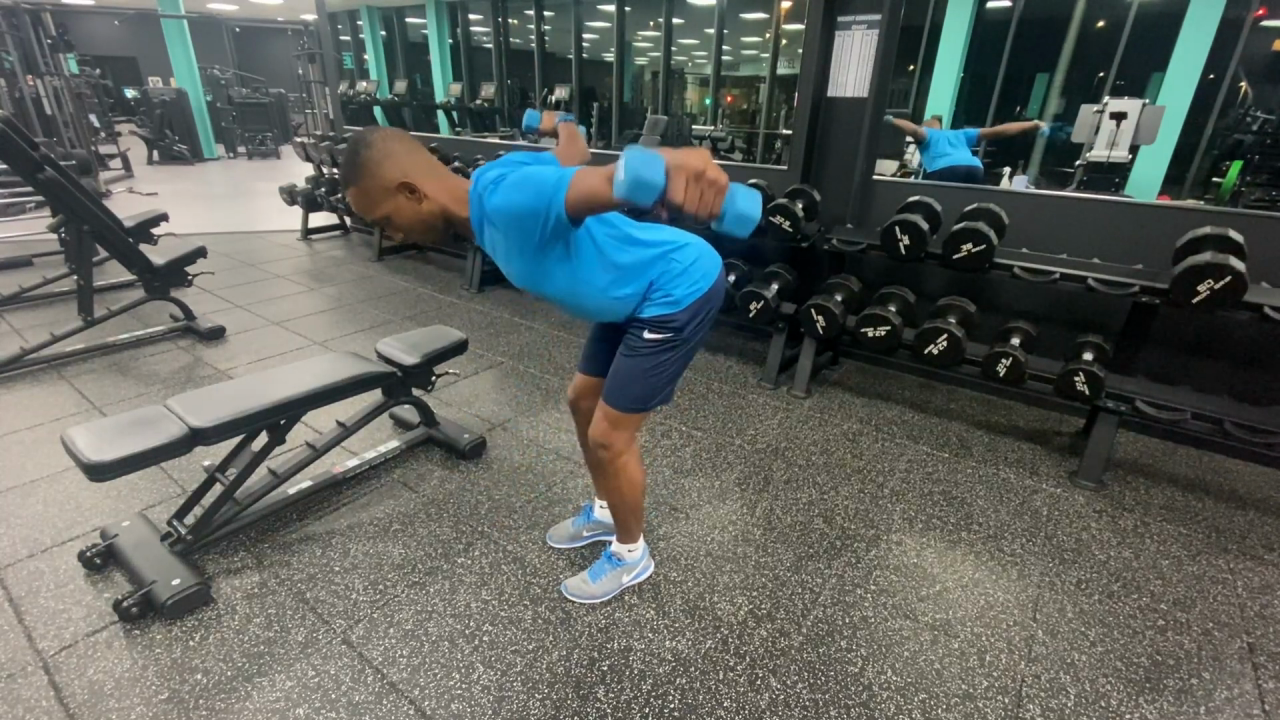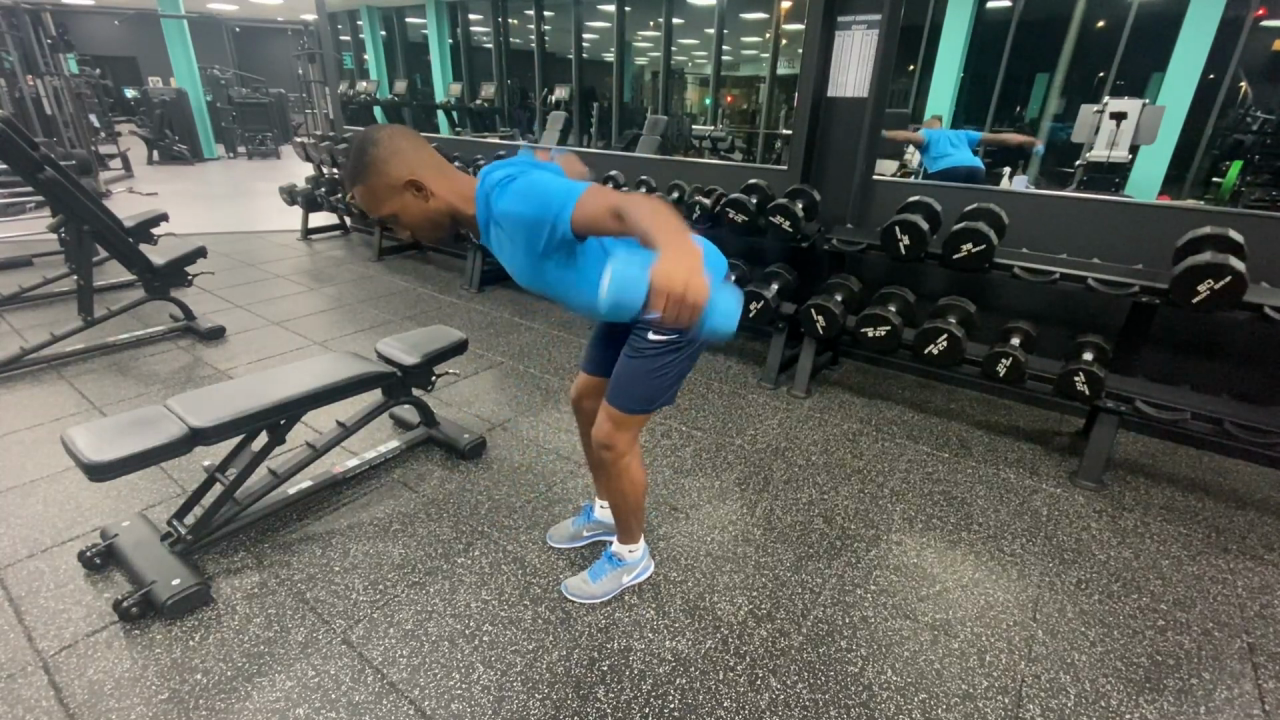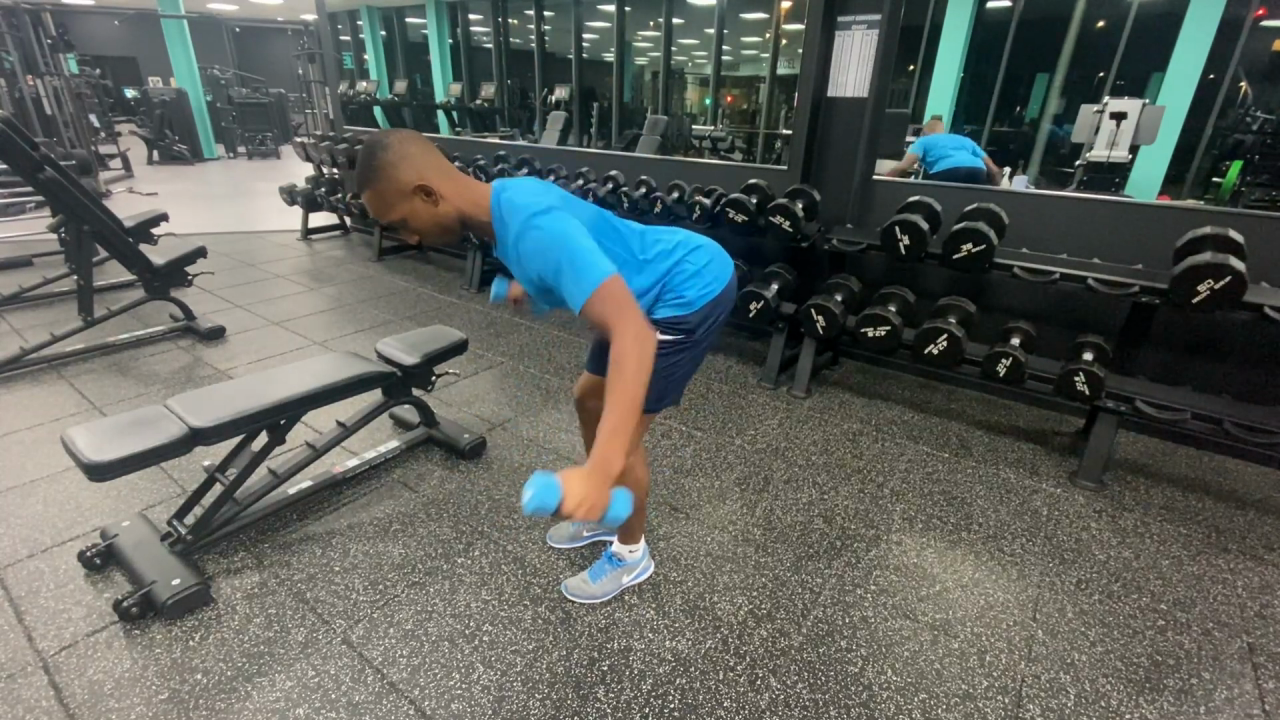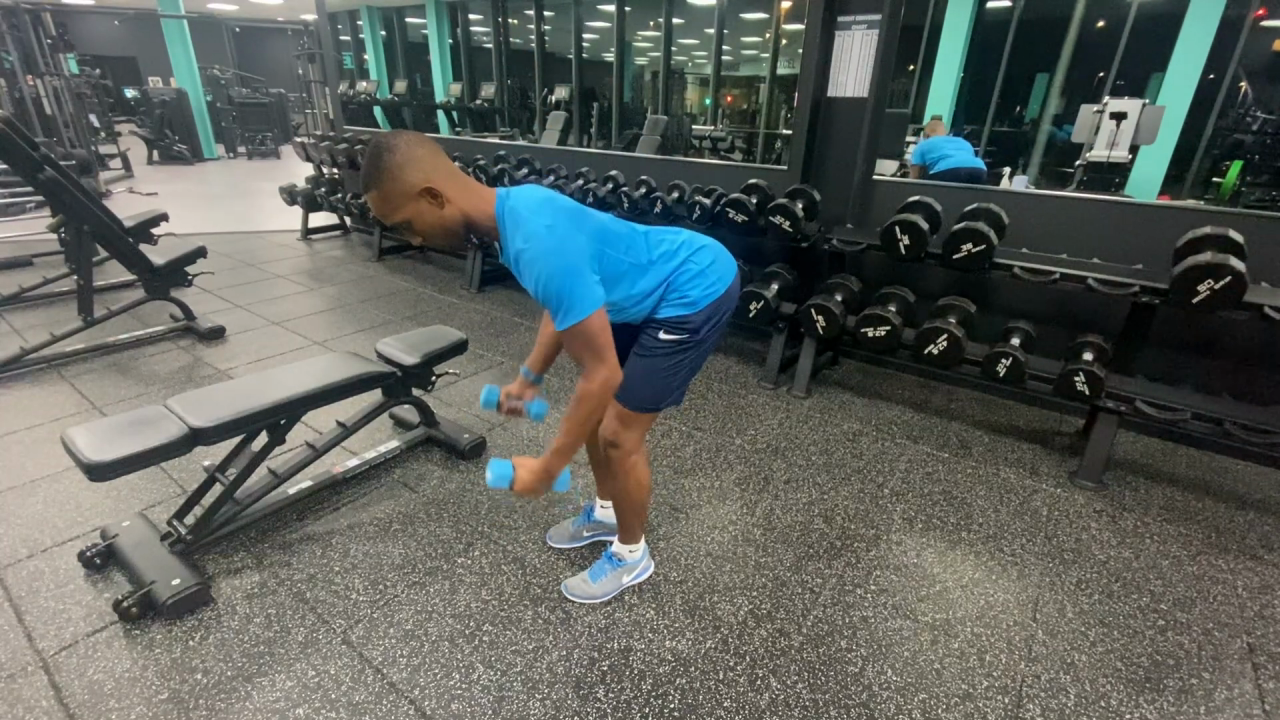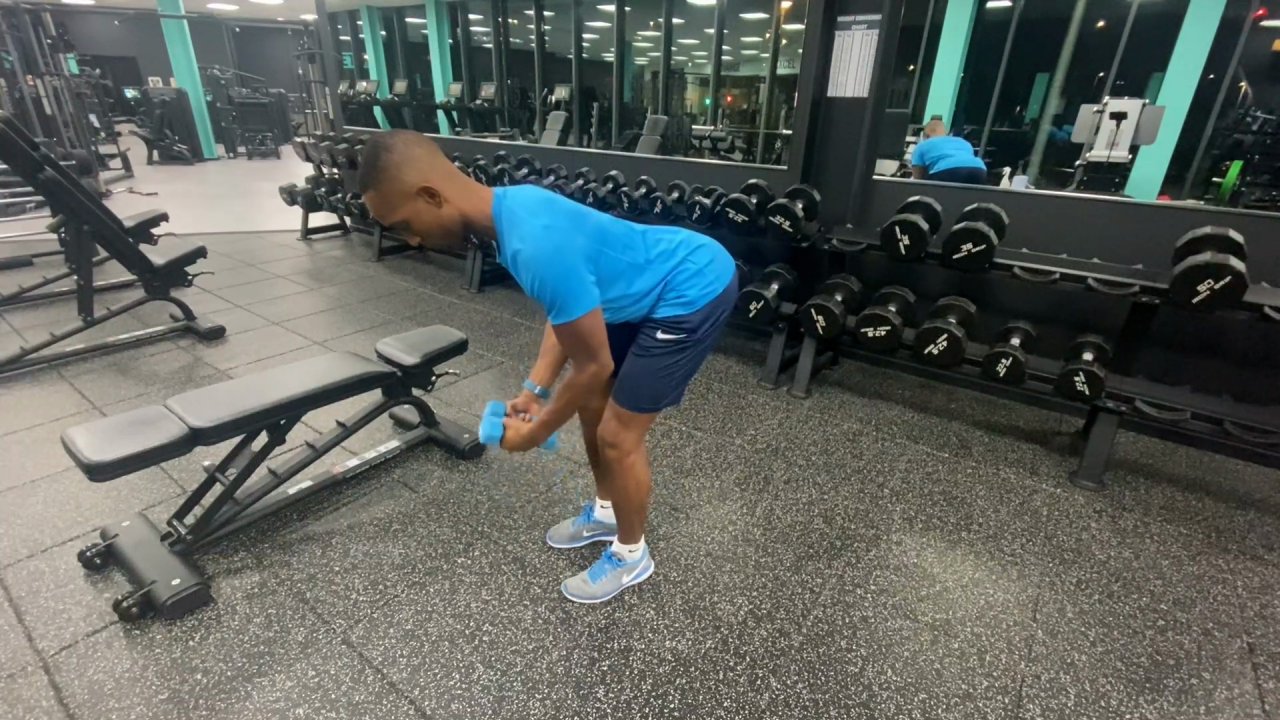
dt=0.3s
person 1, frame 1
left shoulder: (506, 196)
right shoulder: (487, 197)
right elbow: (574, 152)
left wrist: (681, 172)
right wrist: (561, 125)
left hip: (679, 289)
right hip: (639, 289)
left knee: (609, 434)
right knee: (583, 400)
left ankle: (630, 553)
right ankle: (605, 511)
person 1, frame 2
left shoulder: (513, 198)
right shoulder: (491, 194)
left elbow: (635, 209)
right elbow: (572, 170)
left wrist: (682, 260)
right wrist: (552, 160)
left hip: (680, 287)
right hip: (648, 289)
left knee: (612, 435)
right knee: (587, 401)
left ankle: (630, 554)
right ankle: (605, 511)
person 1, frame 3
left shoulder: (532, 227)
right shoulder: (504, 201)
left elbow: (634, 334)
left wrist: (598, 474)
right wrist: (530, 287)
left hip: (692, 290)
right hip: (652, 289)
left knee: (604, 407)
right knee: (589, 398)
left ankle: (631, 554)
right ankle: (606, 514)
person 1, frame 4
left shoulder: (539, 243)
right shoulder: (513, 209)
left elbow: (603, 374)
right elbow: (568, 306)
left wrist: (544, 471)
right wrist: (528, 376)
left hip: (695, 292)
right hip: (657, 285)
left knee: (619, 434)
right knee: (594, 408)
left ankle: (630, 555)
right ankle: (605, 513)
person 1, frame 5
left shoulder: (537, 244)
right shoulder: (512, 208)
left elbow: (593, 365)
right elbow: (567, 309)
left wrist: (533, 434)
right wrist: (535, 390)
left hip: (693, 291)
right hip: (655, 286)
left knee: (618, 434)
right knee: (591, 405)
left ankle: (631, 554)
right ankle: (606, 512)
